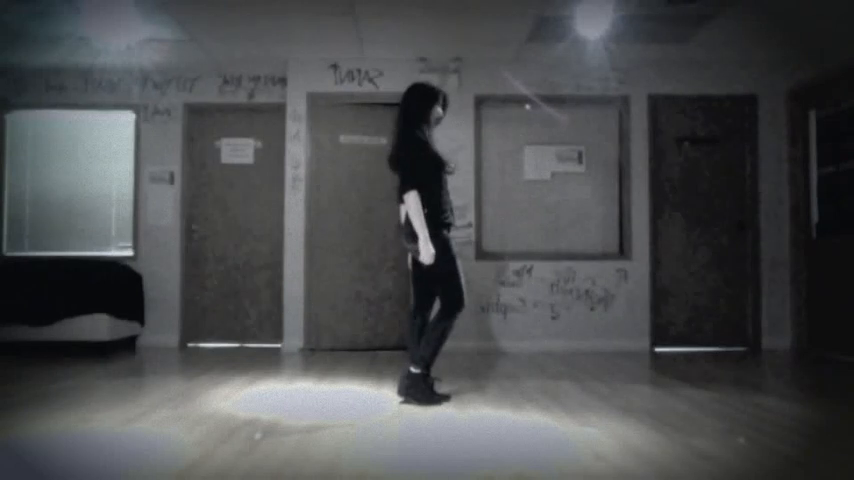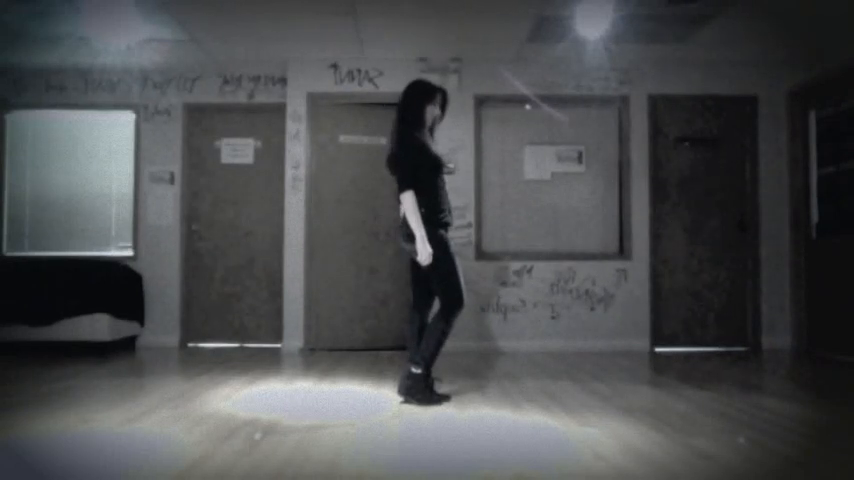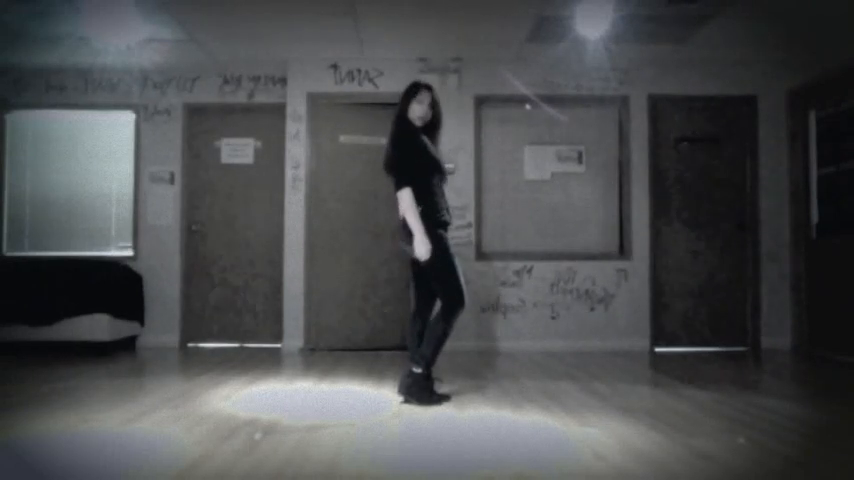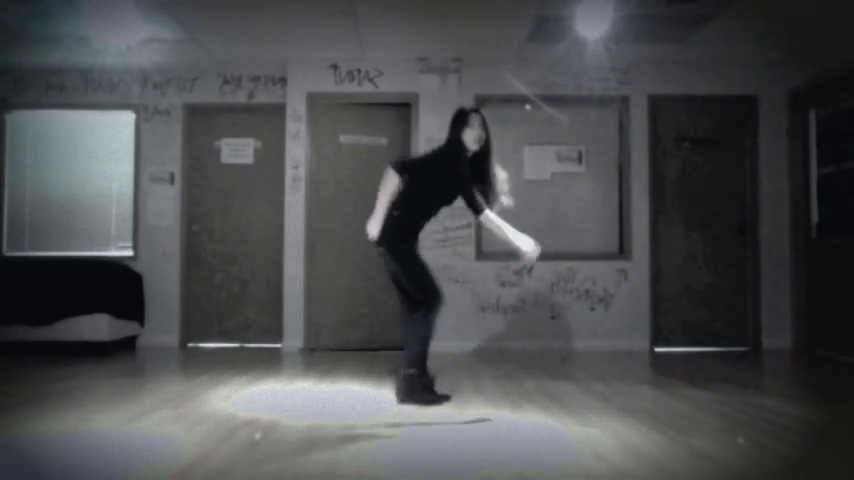
dt=1s
person 1, frame 1
left shoulder: (413, 143)
right shoulder: (415, 140)
right elbow: (410, 191)
left wrist: (414, 239)
right wrist: (424, 237)
left hip: (424, 232)
right hip: (430, 231)
left knee: (423, 305)
right knee: (452, 302)
left ankle: (416, 379)
right ankle: (415, 375)
person 1, frame 2
left shoulder: (417, 141)
right shoulder: (410, 141)
right elbow: (406, 191)
right wrist: (422, 237)
left hip: (427, 231)
right hip: (426, 230)
left knee: (422, 305)
right knee: (452, 302)
left ankle: (416, 379)
right ankle: (416, 376)
person 1, frame 3
left shoulder: (418, 141)
right shoulder: (406, 138)
right elbow: (404, 187)
right wrist: (420, 233)
left hip: (428, 231)
right hip: (426, 231)
left knee: (425, 305)
right knee: (453, 301)
left ankle: (417, 379)
right ankle: (416, 376)
person 1, frame 4
left shoulder: (466, 170)
right shoulder: (446, 158)
left elbow: (482, 213)
right elbow: (397, 170)
left wrist: (519, 240)
right wrist: (378, 215)
left hip: (401, 237)
right hip: (391, 236)
left knee: (416, 304)
right knee: (429, 299)
left ankle: (414, 379)
right ankle: (410, 381)
